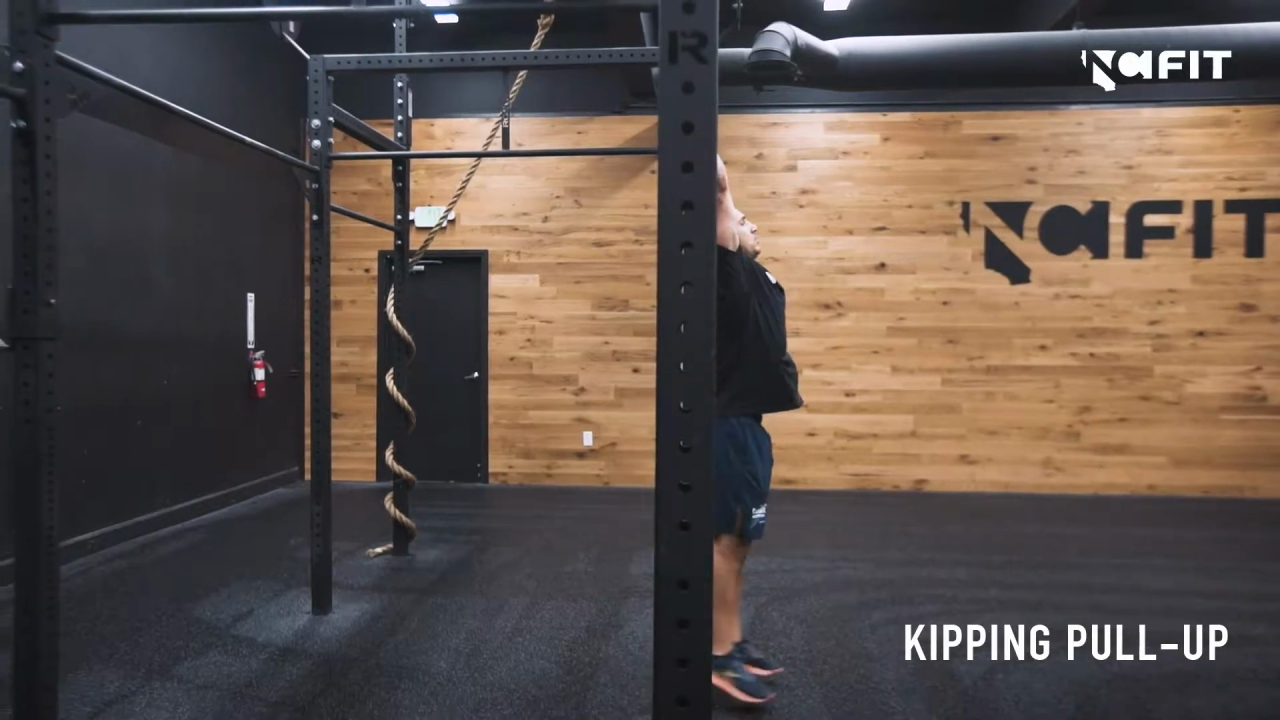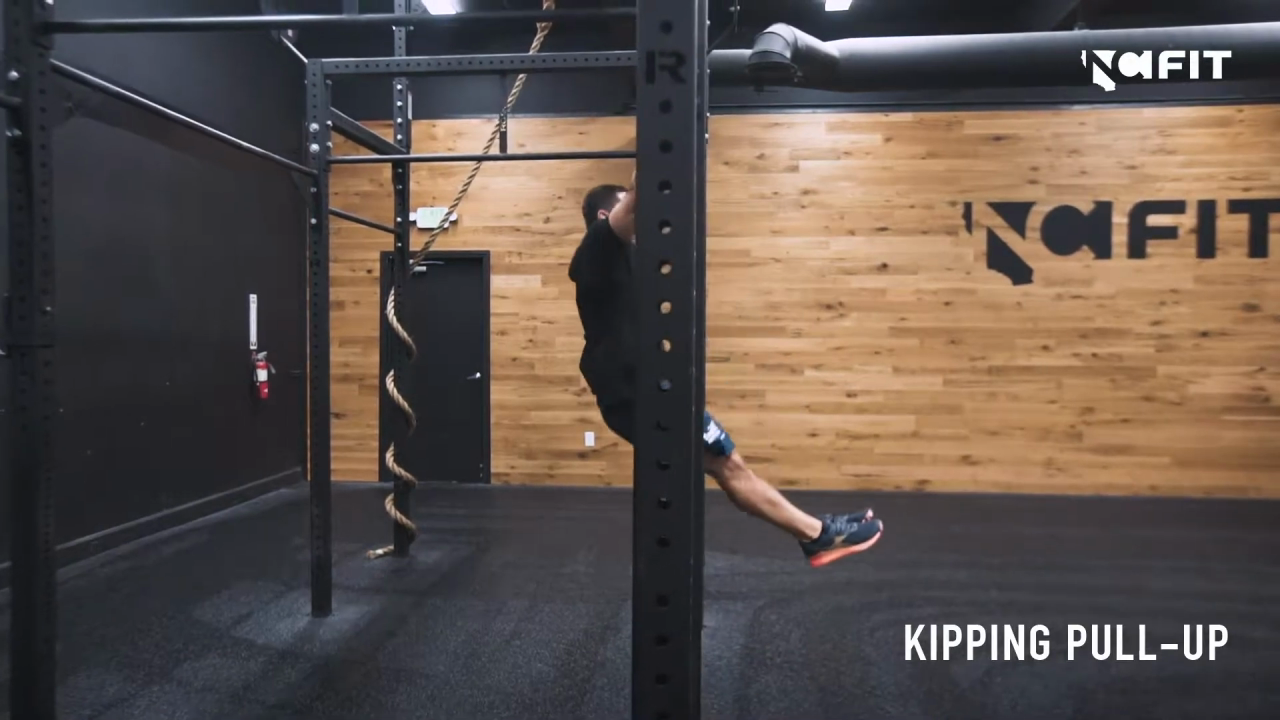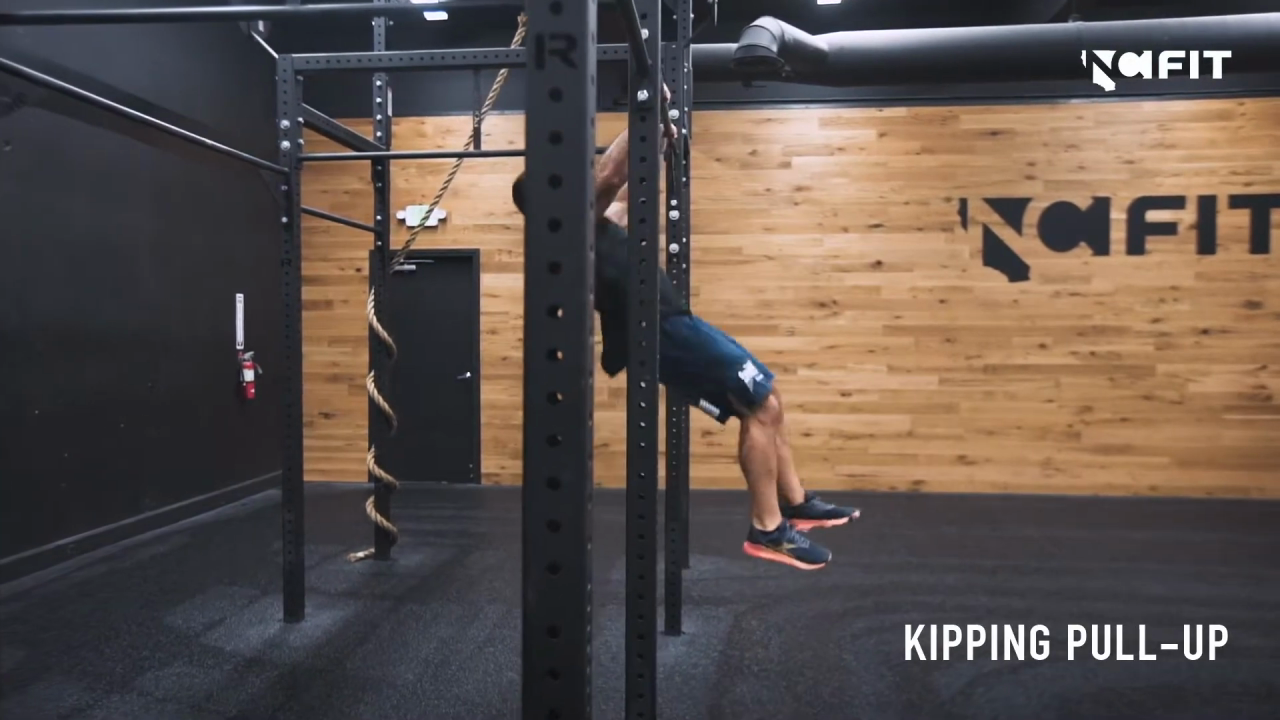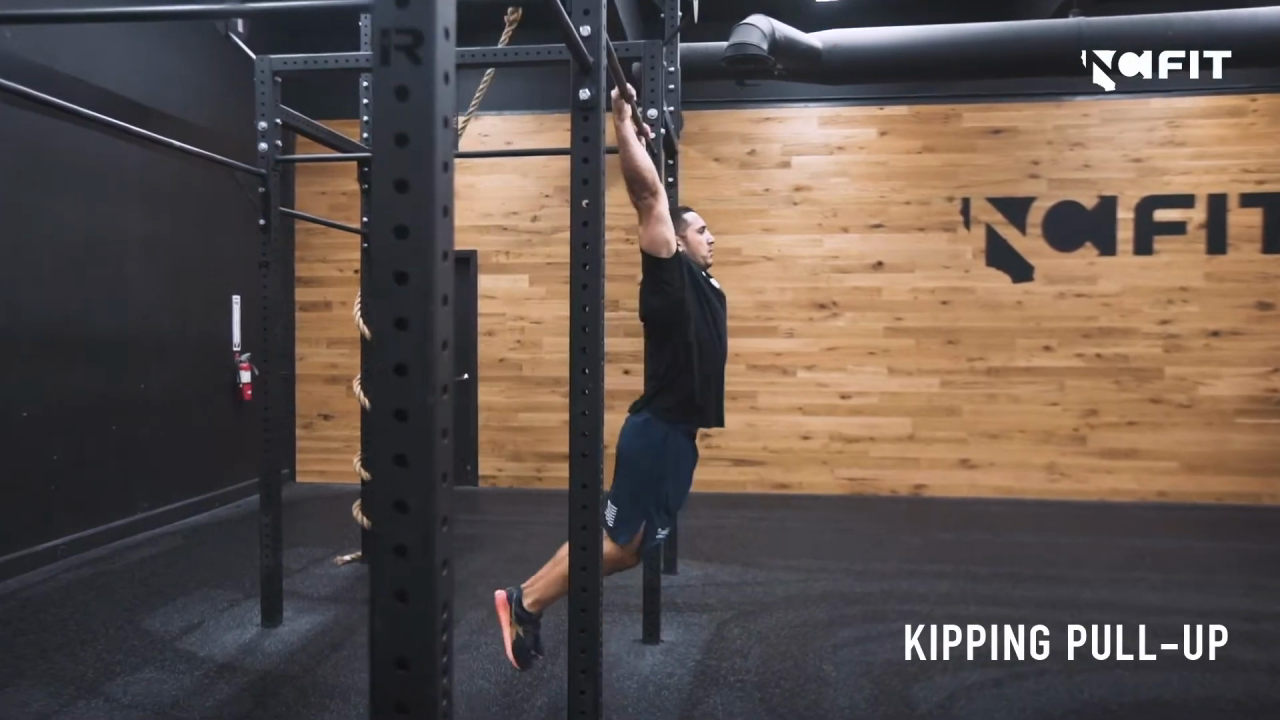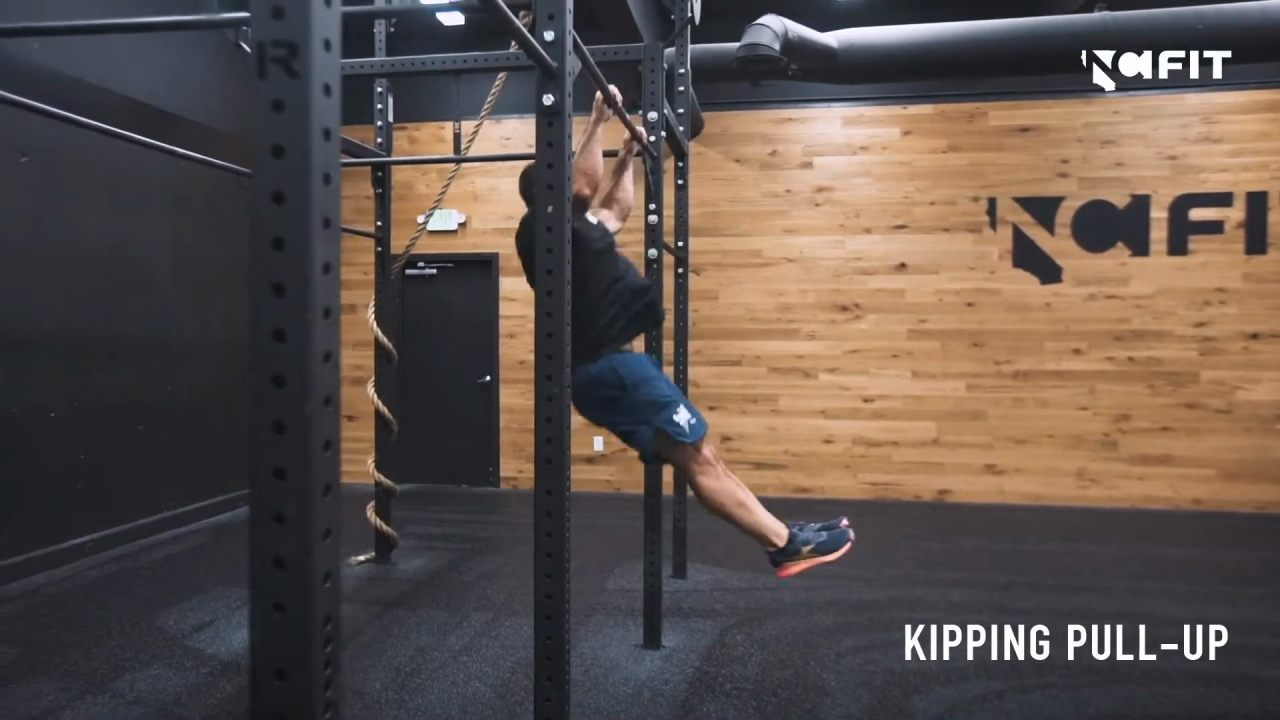
dt=1s
person 1, frame 1
left shoulder: (749, 277)
right shoulder: (729, 271)
left elbow: (722, 200)
right elbow: (719, 196)
left hip: (741, 417)
right hip: (728, 419)
left knee: (739, 534)
right knee: (732, 536)
left ankle: (731, 642)
right ankle: (721, 654)
person 1, frame 2
left shoulder: (612, 254)
right shoulder: (600, 248)
left hip: (636, 385)
right hip: (634, 389)
left knee: (727, 461)
right knee: (727, 462)
right ankle: (819, 535)
person 1, frame 3
left shoulder: (594, 225)
left elbow: (626, 196)
right elbow: (605, 174)
left wrist: (655, 143)
left hip: (669, 325)
right hip: (668, 331)
left knee: (764, 401)
right knee: (764, 407)
left ankle: (796, 503)
right ankle: (769, 527)
person 1, frame 4
left shoulder: (695, 280)
right shoulder: (671, 274)
left elbow: (651, 188)
right elbow: (648, 194)
left wrist: (639, 137)
right wrist: (623, 125)
left hip: (673, 427)
right hip: (661, 429)
left knee: (631, 543)
right knee: (621, 540)
right ankle: (525, 605)
person 1, frame 5
left shoulder: (578, 227)
right shoulder: (541, 228)
left elbow: (618, 209)
right elbow: (584, 180)
left wrist: (627, 155)
right wrist: (599, 116)
left hip: (611, 357)
right hip: (604, 365)
left knee: (695, 448)
right knee: (697, 453)
left ankle: (780, 536)
right ankle: (785, 543)
